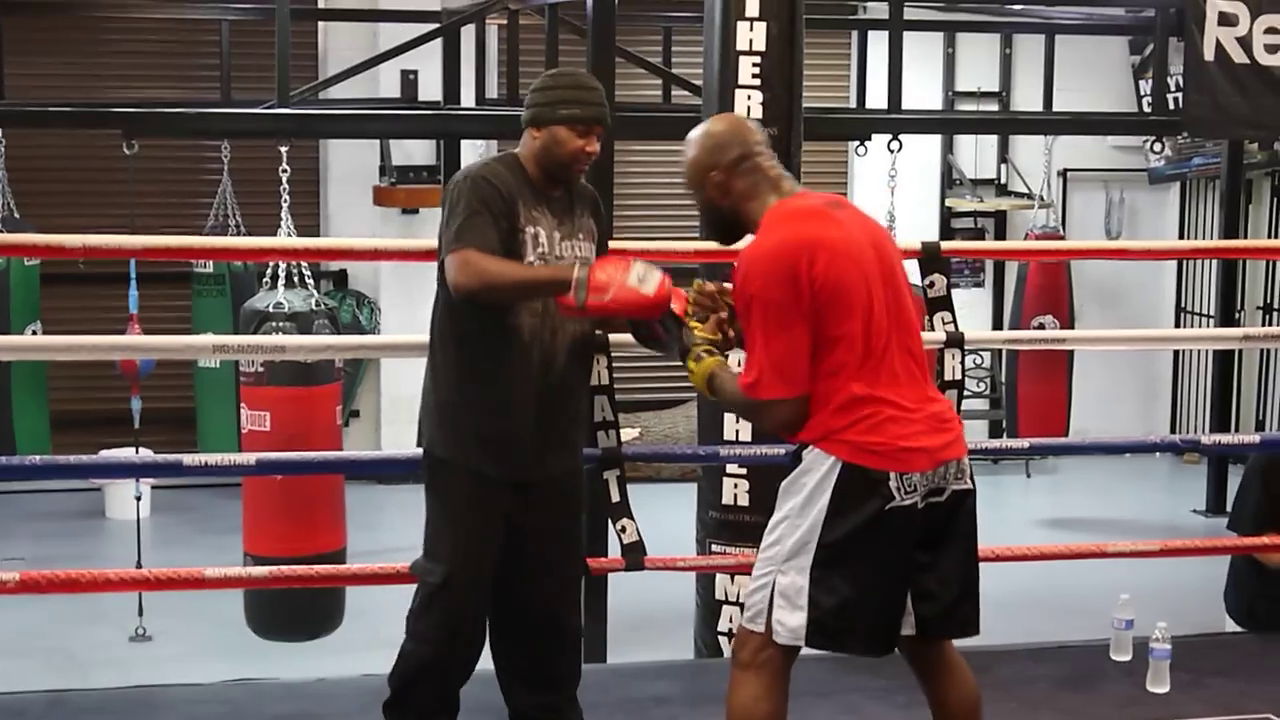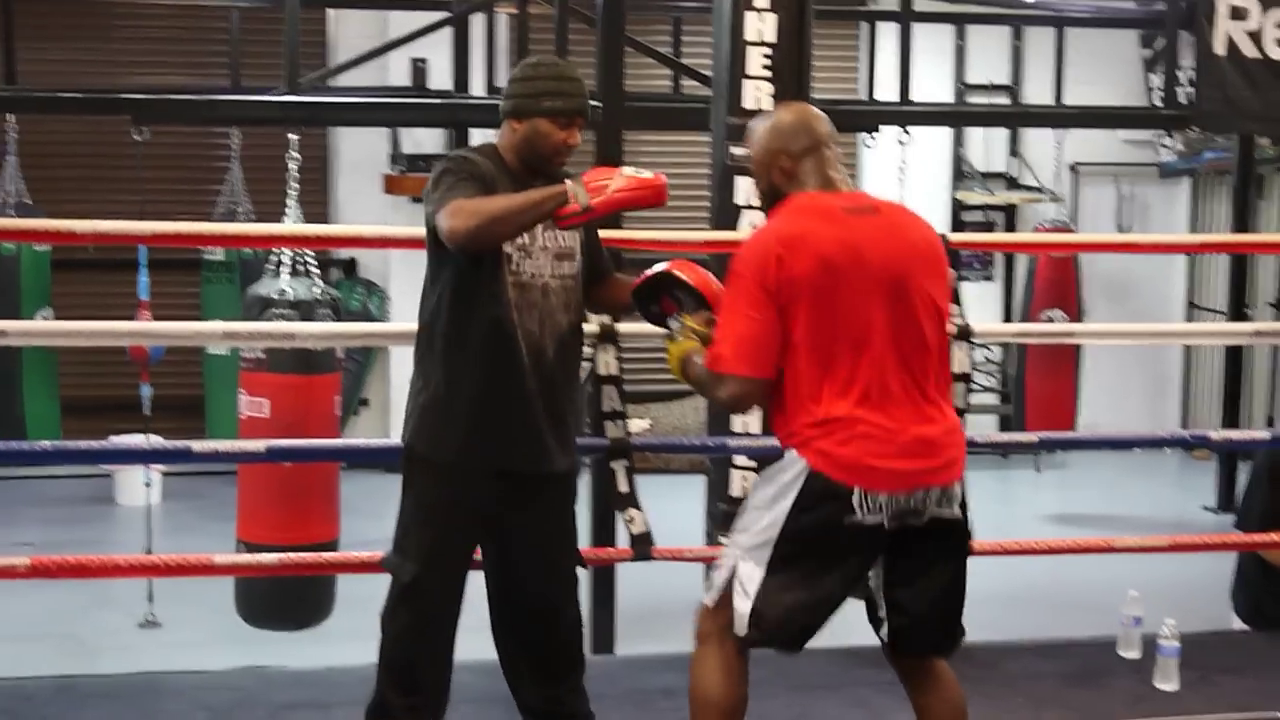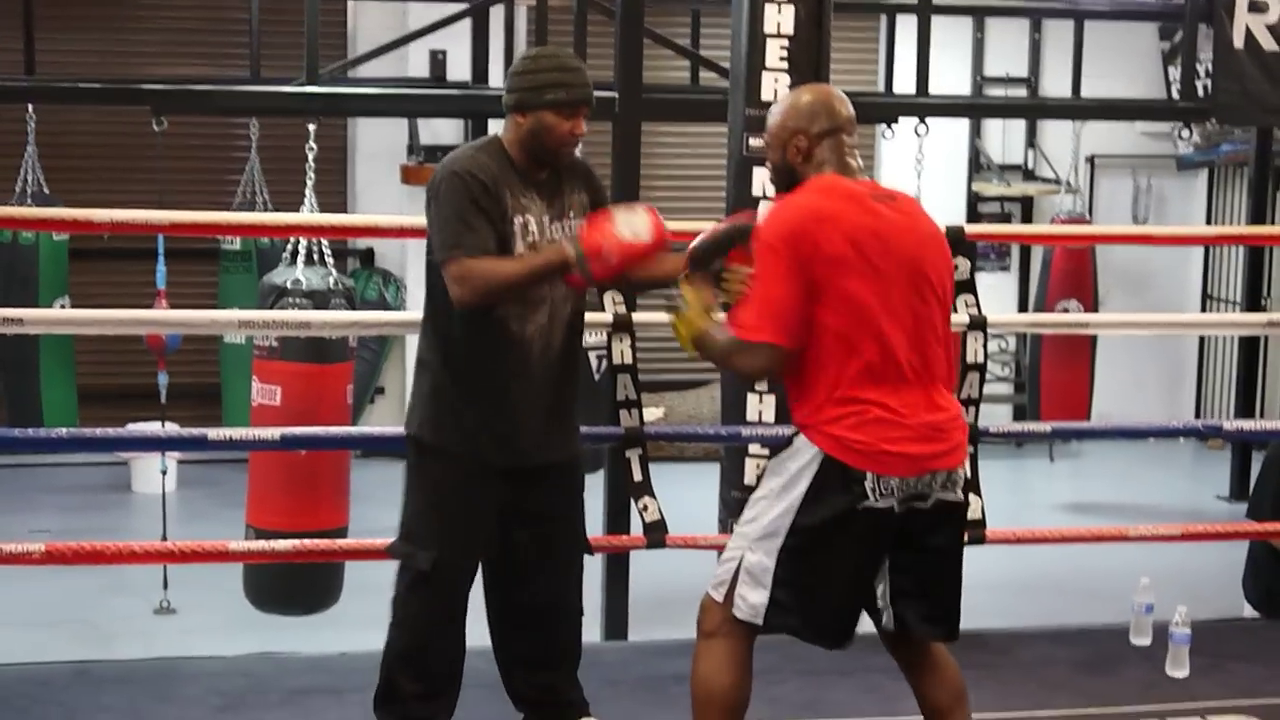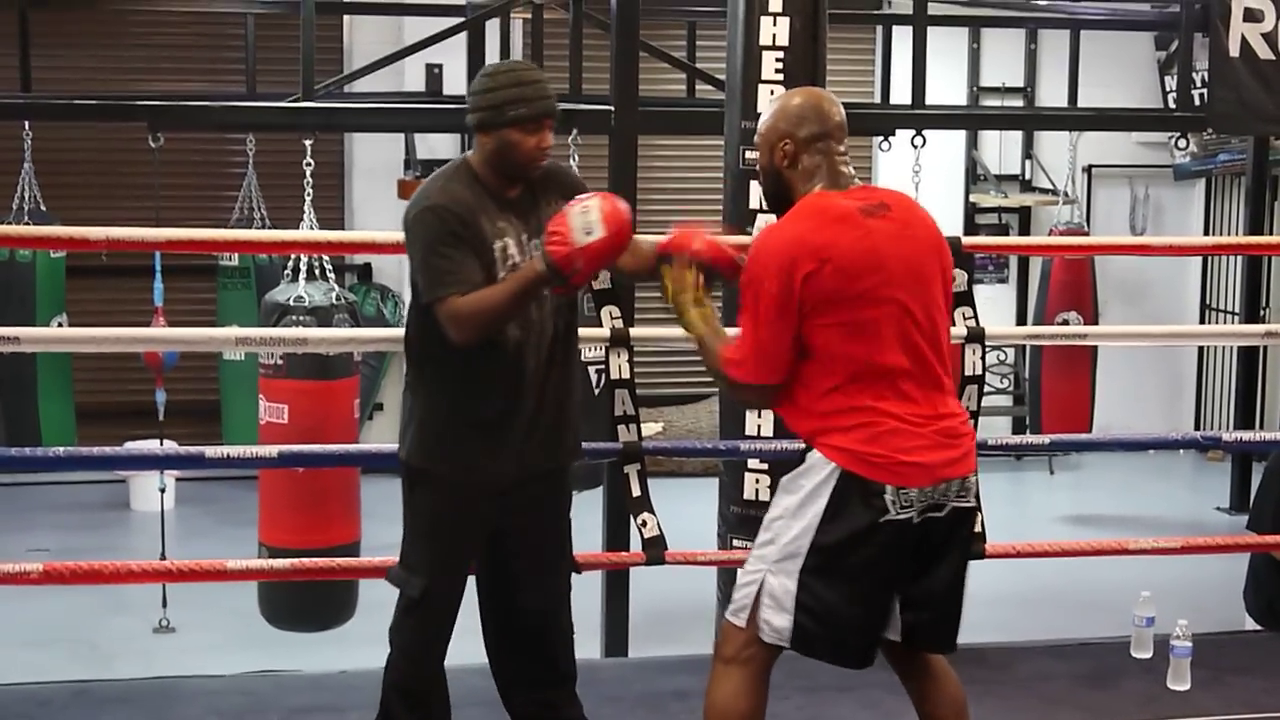
dt=0.5s
person 1, frame 1
left shoulder: (583, 203)
right shoulder: (483, 186)
left elbow: (599, 303)
right elbow: (464, 274)
left wrist: (651, 306)
right wrist: (576, 278)
left hip: (553, 441)
right hip: (472, 439)
left knee: (549, 597)
right knee: (456, 591)
person 1, frame 2
left shoulder: (569, 193)
right shoulder: (465, 172)
left elbow: (597, 288)
right elbow: (462, 227)
right wrist: (568, 195)
left hip: (542, 434)
right hip: (456, 434)
left knee: (546, 591)
right knee: (426, 589)
person 1, frame 3
left shoulder: (576, 179)
right shoulder: (465, 177)
left elbow: (630, 262)
right elbow: (466, 286)
left wrist: (694, 259)
right wrist: (566, 258)
left hip: (546, 424)
right hip: (463, 424)
left knee: (548, 577)
right knee: (438, 576)
person 1, frame 4
left shoulder: (558, 185)
right shoulder: (441, 206)
left elbow: (613, 254)
right elbow: (461, 322)
right wrist: (544, 270)
left hip: (536, 439)
right hip: (451, 447)
left knee: (538, 596)
right knee: (432, 598)
person 2, frame 1
left shoulder: (767, 255)
right shoulder: (847, 217)
left elbow: (778, 410)
left wrist: (705, 362)
right wrist: (739, 322)
left hip: (859, 467)
right hip: (941, 457)
left knee: (760, 651)
right knee: (930, 643)
person 2, frame 2
left shoulder: (772, 246)
right shoulder: (919, 233)
left elbow: (735, 391)
left wrist: (684, 346)
left hip: (838, 477)
right hip: (933, 473)
left knee: (720, 631)
right knee: (918, 653)
person 2, frame 3
left shoulder: (796, 220)
right shoulder: (918, 221)
left elbow: (755, 359)
left wrist: (698, 319)
left hip: (847, 459)
right hip: (937, 458)
left knee: (724, 623)
right knee: (917, 636)
person 2, frame 4
left shoulder: (786, 243)
right shoulder: (914, 218)
left elbow: (751, 383)
left wrist: (691, 307)
left hip: (858, 472)
right hip: (946, 466)
left knee: (742, 647)
right knee: (914, 647)
